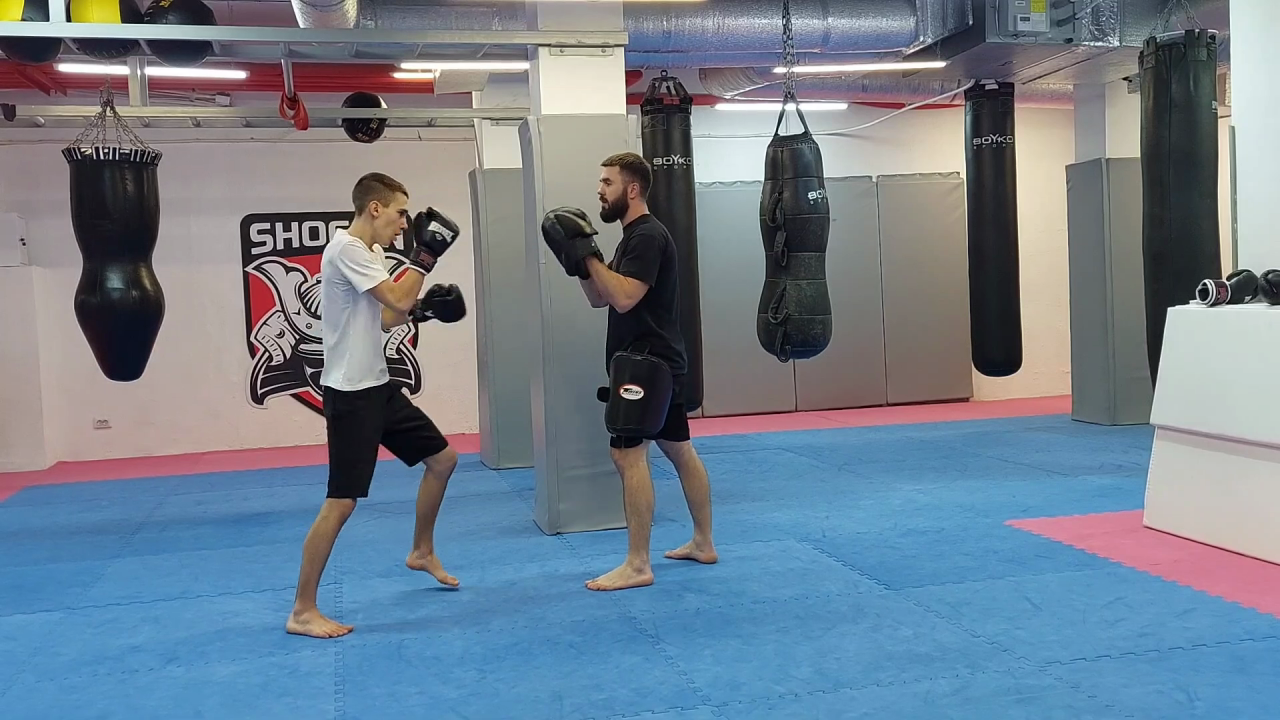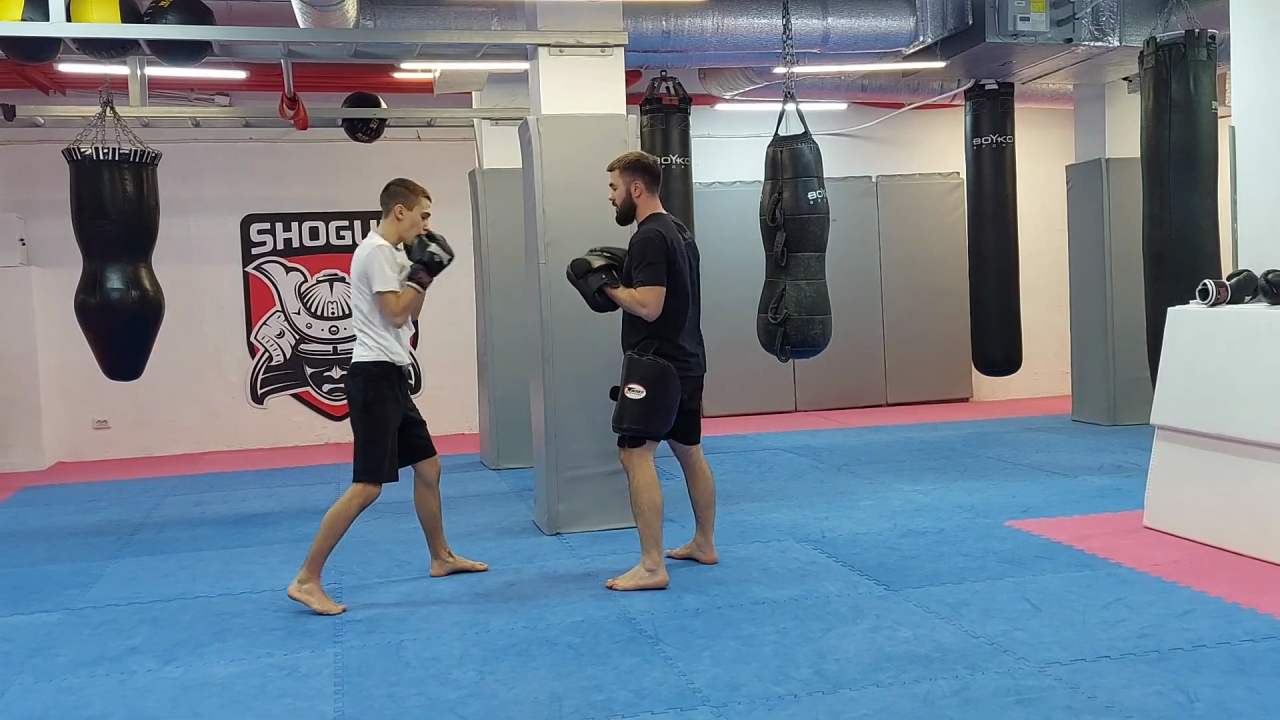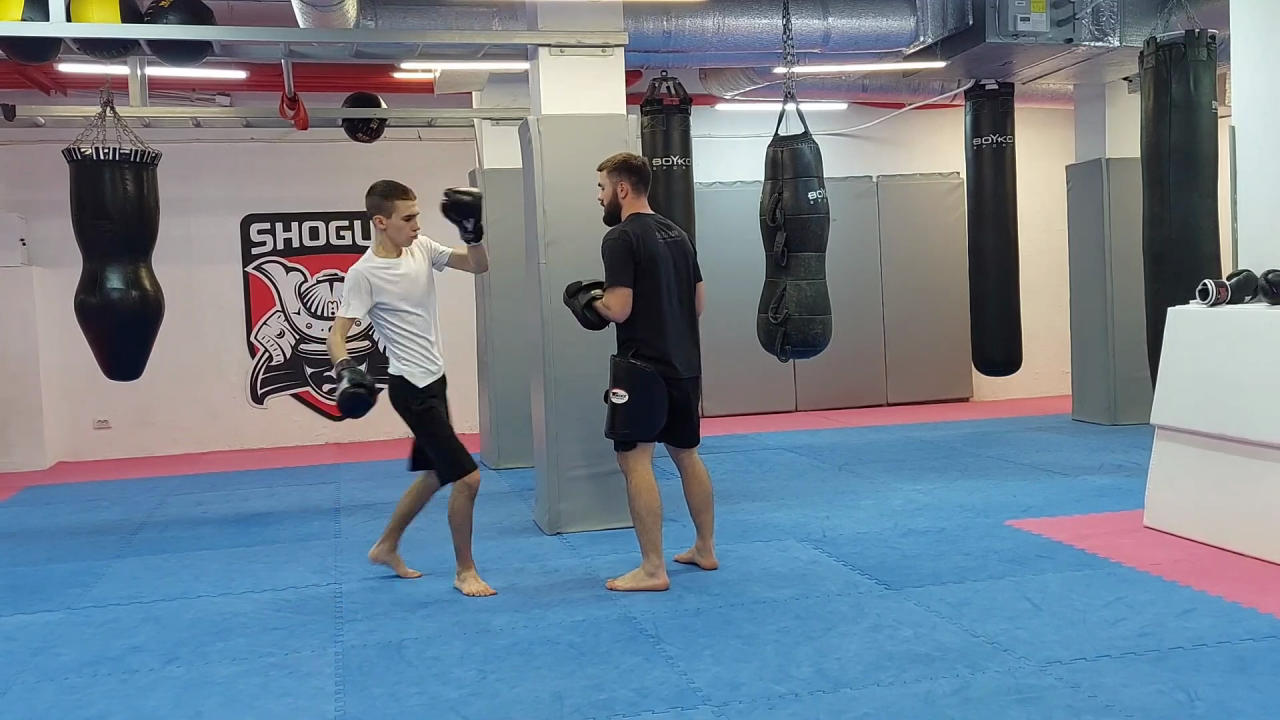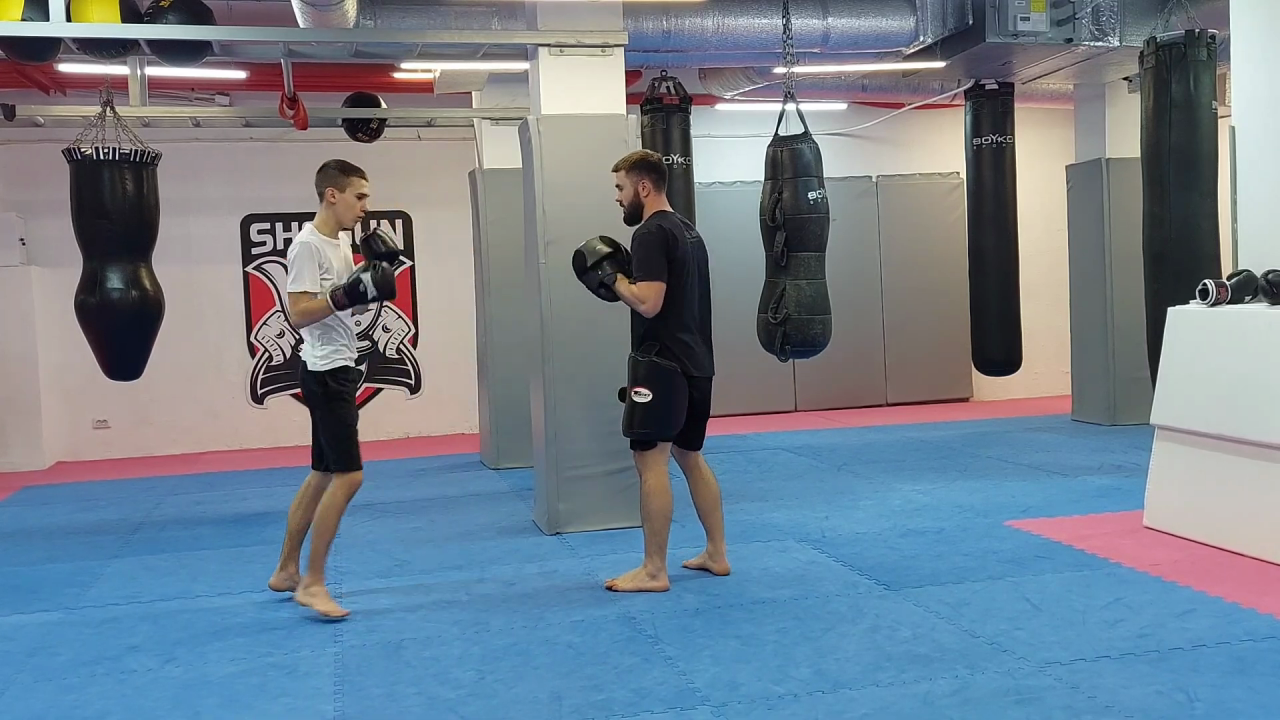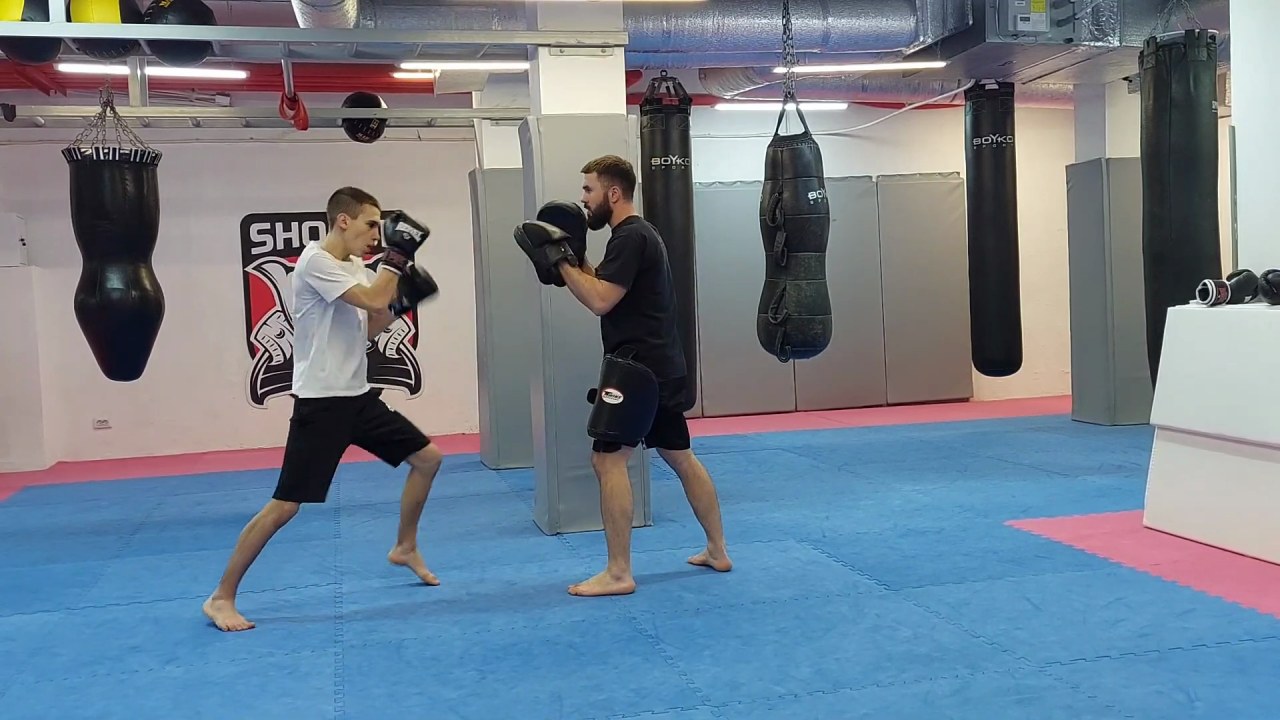
dt=1s
person 1, frame 1
left shoulder: (373, 253)
right shoulder: (345, 249)
right elbow: (386, 305)
left wrist: (423, 309)
right wrist: (425, 255)
left hip: (380, 386)
right hip: (348, 394)
left knee: (441, 459)
right knee: (341, 503)
left ankle: (422, 552)
right ankle: (304, 610)
person 1, frame 2
left shoulder: (395, 250)
right shoulder: (378, 252)
left elbow: (408, 313)
right elbow: (398, 315)
left wrist: (423, 273)
right wrist: (422, 269)
left hip: (390, 376)
right hip: (376, 375)
left knee: (429, 467)
right knee: (366, 487)
left ankle: (442, 556)
right ankle: (307, 580)
person 1, frame 3
left shoulder: (420, 247)
right shoulder: (364, 273)
left elbow: (475, 264)
right elbow: (338, 336)
left wrist: (471, 230)
right wrist: (349, 371)
left hip: (434, 379)
right hip: (413, 388)
left knee: (435, 476)
right knee: (468, 480)
left ankle: (387, 546)
right ankle: (464, 568)
person 1, frame 4
left shoulder: (341, 242)
right shoulder: (307, 245)
right elbow: (299, 313)
left wrist: (369, 282)
right wrist: (343, 294)
left hip: (340, 371)
right hip: (328, 373)
left knee: (326, 475)
right knee: (346, 478)
left ankle: (288, 570)
right ankle: (312, 583)
person 1, frame 5
left shoulder: (352, 269)
right shoulder: (315, 262)
left elbow: (373, 327)
right elbow: (369, 303)
left wrist: (403, 300)
right wrist: (397, 257)
left hip: (359, 396)
right hip: (321, 403)
left knee: (428, 457)
right knee: (284, 506)
left ankle: (406, 547)
right ankle: (221, 597)
person 2, frame 1
left shoulder: (647, 236)
right shoulder: (637, 235)
left elbow: (624, 299)
right elbow: (599, 298)
left wrist: (589, 256)
right wrist: (581, 262)
right hip: (658, 361)
left knee: (628, 455)
right knee: (679, 449)
left ankle: (638, 565)
right ankle: (703, 543)
person 2, frame 2
left shoulder: (647, 237)
right shoulder: (679, 232)
left elbow: (648, 306)
left wrist: (607, 287)
right wrist: (624, 281)
left hip: (657, 365)
right hip: (685, 362)
left knee: (636, 456)
right knee: (689, 451)
left ankle: (652, 566)
right ankle: (703, 543)
person 2, frame 3
left shoulder: (621, 238)
right shoulder: (677, 234)
left elbow: (619, 311)
right elbow: (698, 302)
left wrist: (592, 300)
left hip: (646, 366)
right hip: (685, 364)
left knee: (635, 459)
right knee: (686, 454)
left ankle: (652, 570)
right ankle: (705, 549)
person 2, frame 4
left shoulder: (652, 233)
right shoulder: (687, 231)
left elbow: (649, 303)
left wrist: (614, 279)
right wrist: (623, 279)
left hip: (664, 364)
right hip: (693, 363)
left knee: (650, 460)
right knee: (690, 456)
left ankle: (653, 571)
right ankle: (716, 554)
person 2, frame 5
left shoulder: (629, 238)
right shoulder: (637, 233)
left elbow: (601, 300)
right elbow: (607, 286)
left wrist: (562, 264)
right wrist: (571, 263)
left hip: (638, 369)
right hip: (662, 366)
left knee: (607, 460)
right knee: (681, 456)
left ankle: (619, 573)
right ankle: (718, 550)
